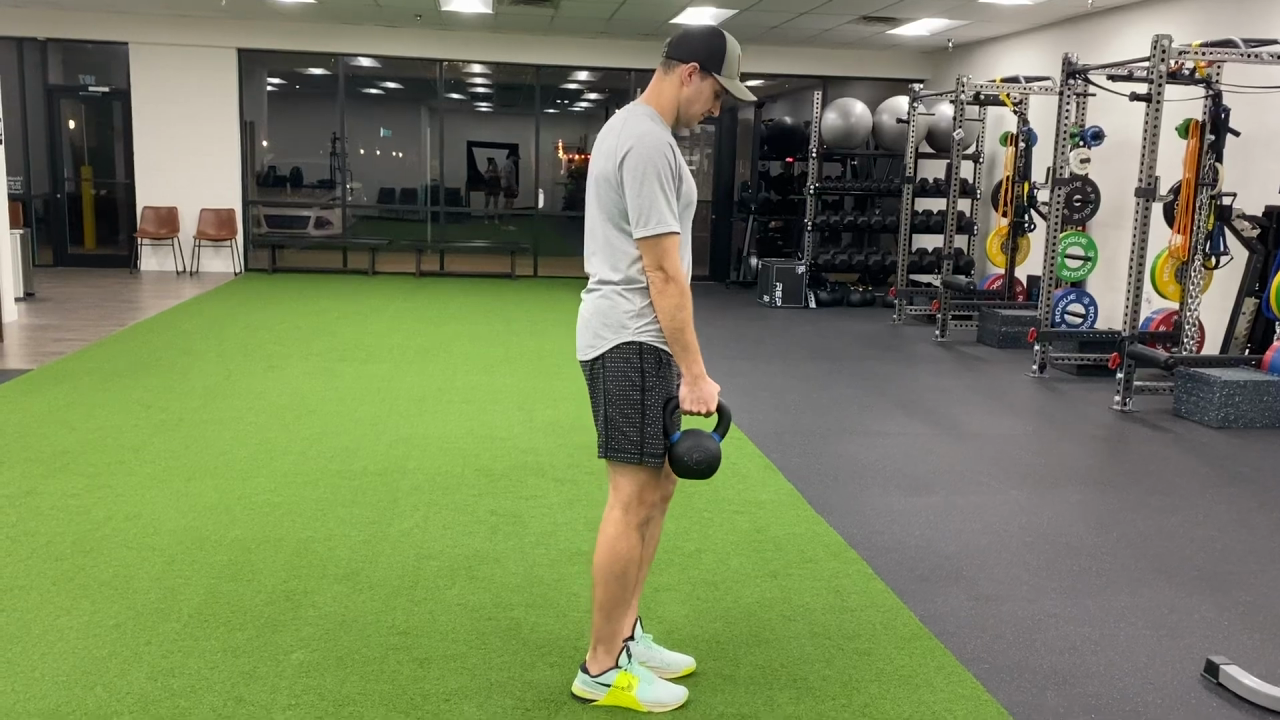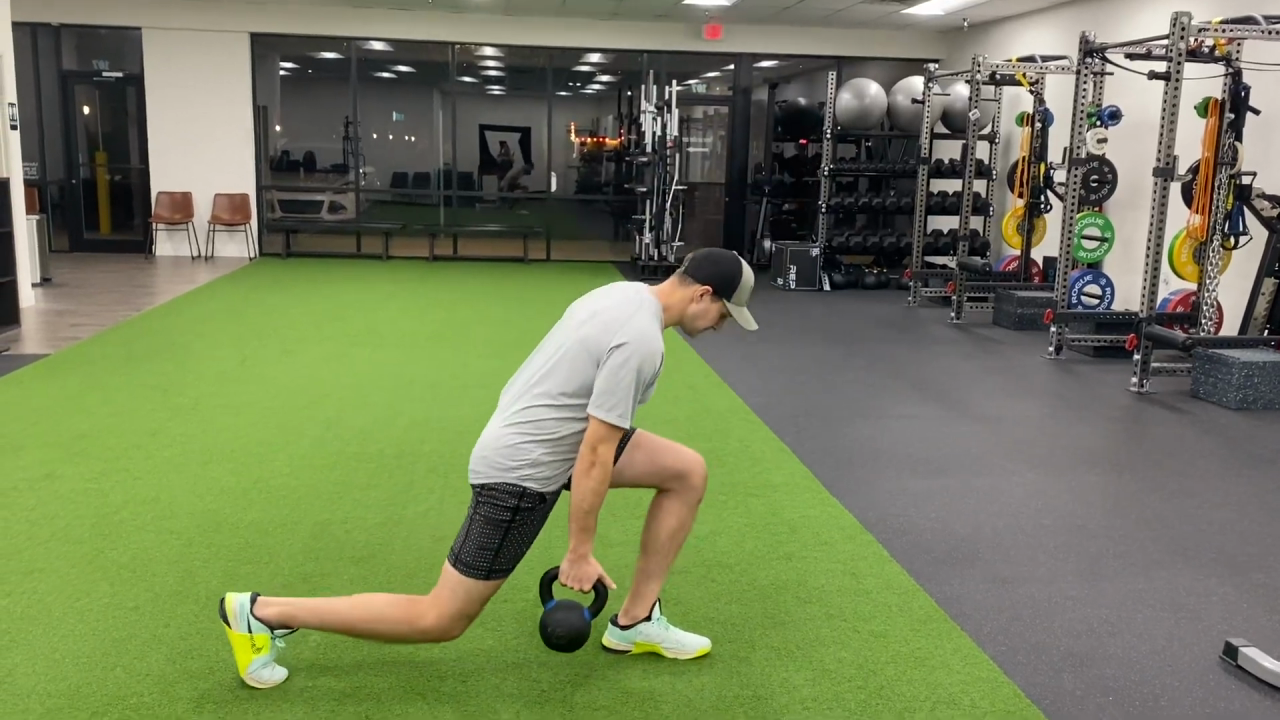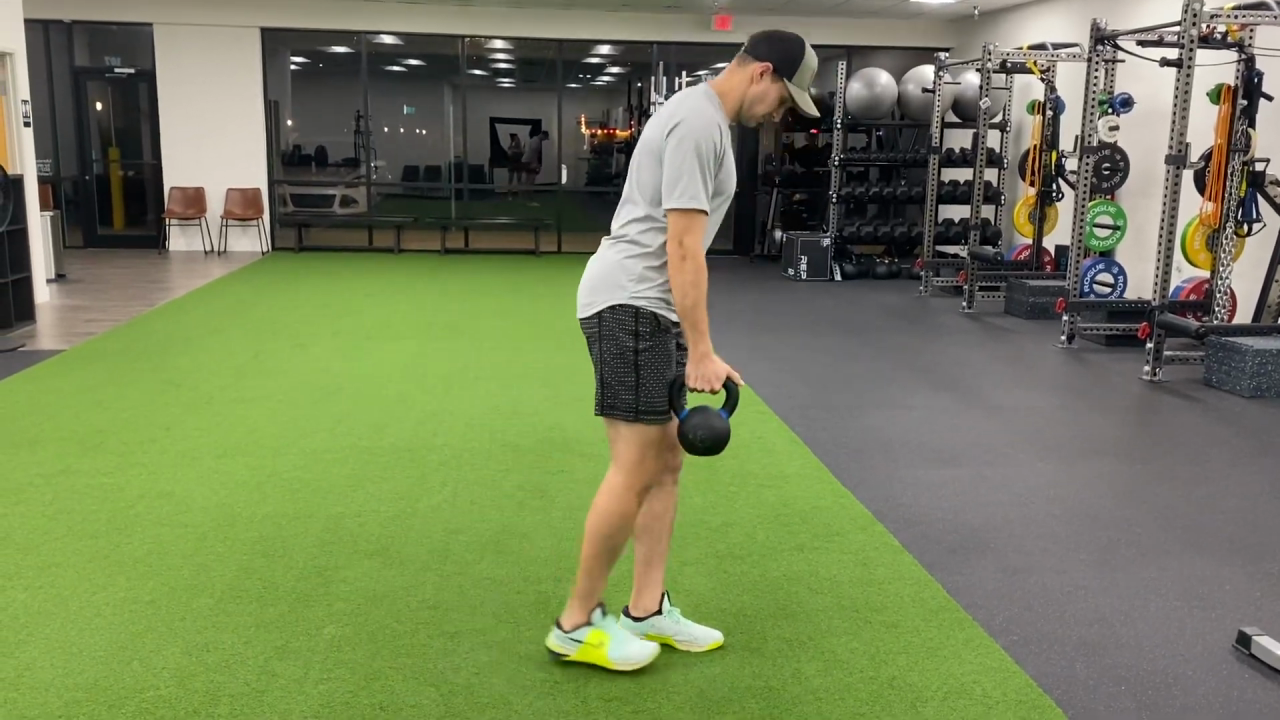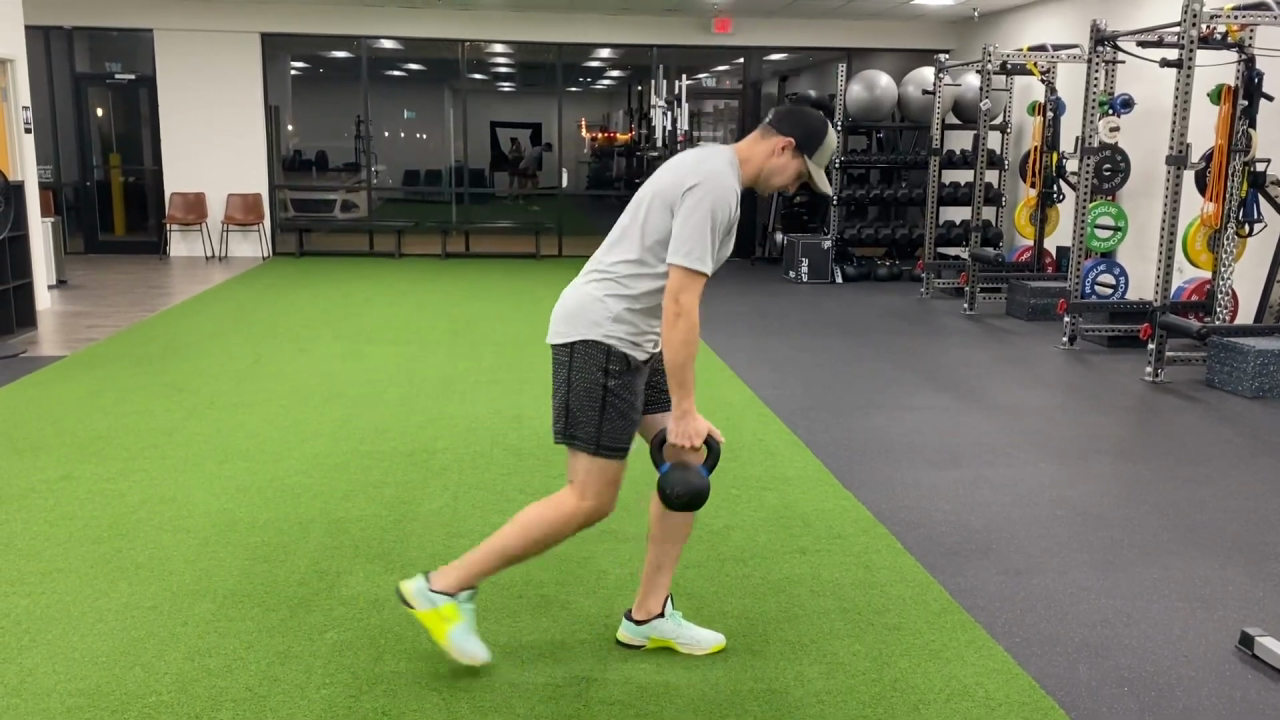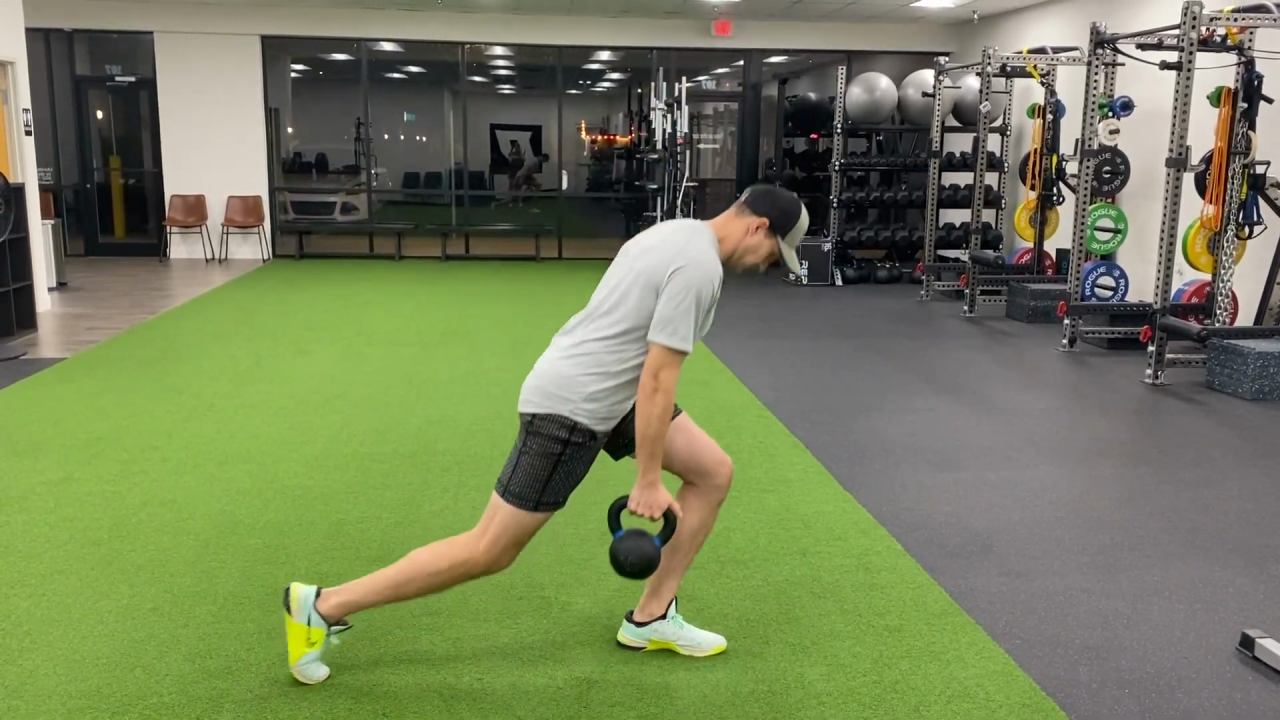
dt=1s
person 1, frame 1
left shoulder: (631, 128)
right shoulder: (649, 142)
right elbow: (664, 272)
right wrist: (694, 374)
left hip: (630, 336)
right hip: (633, 342)
left knee: (652, 493)
right knee: (634, 504)
left ankle: (624, 638)
right ankle: (603, 670)
person 1, frame 2
left shoulder: (624, 293)
right shoulder: (641, 342)
right elbow: (597, 455)
right wrist: (580, 555)
left hip: (533, 440)
right hip: (523, 469)
left knee: (688, 473)
right knee: (441, 619)
left ankle: (635, 621)
right ankle: (261, 615)
person 1, frame 3
left shoulder: (701, 112)
right shoulder: (699, 124)
right elbow: (683, 246)
left wrist: (695, 343)
right wrist: (701, 353)
left hip: (649, 303)
right hip: (631, 305)
left knee: (662, 461)
right knee: (638, 470)
left ankle: (645, 611)
right ankle: (577, 622)
person 1, frame 4
left shoulder: (708, 168)
right shoulder: (717, 186)
right elbow: (680, 306)
right wrist: (685, 411)
left hip: (632, 336)
right hip: (601, 335)
left knee: (692, 463)
right knee: (590, 499)
left ankle: (649, 615)
right ankle: (443, 588)
person 1, frame 5
left shoulder: (678, 234)
right shoulder: (700, 268)
right elbow: (659, 380)
right wrist: (648, 482)
left hip: (602, 389)
right hip: (572, 403)
left knee: (714, 473)
right knee: (488, 550)
left ankle: (651, 617)
right ankle: (322, 608)
